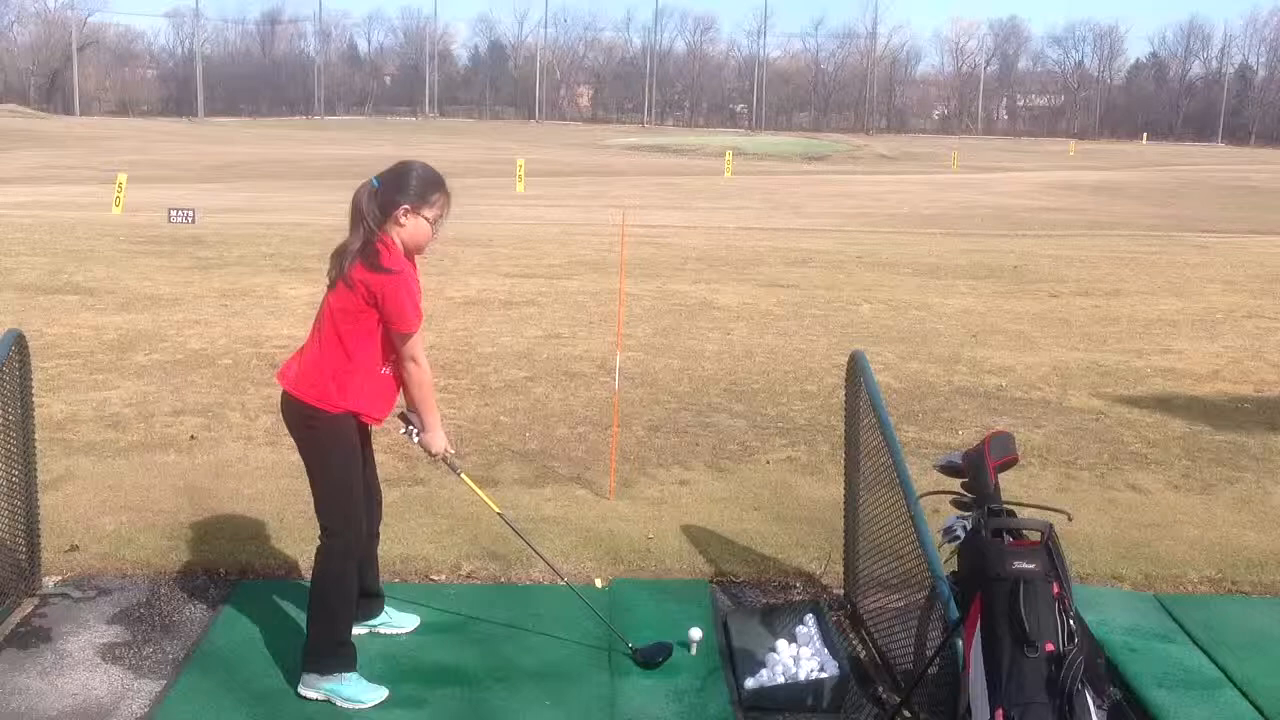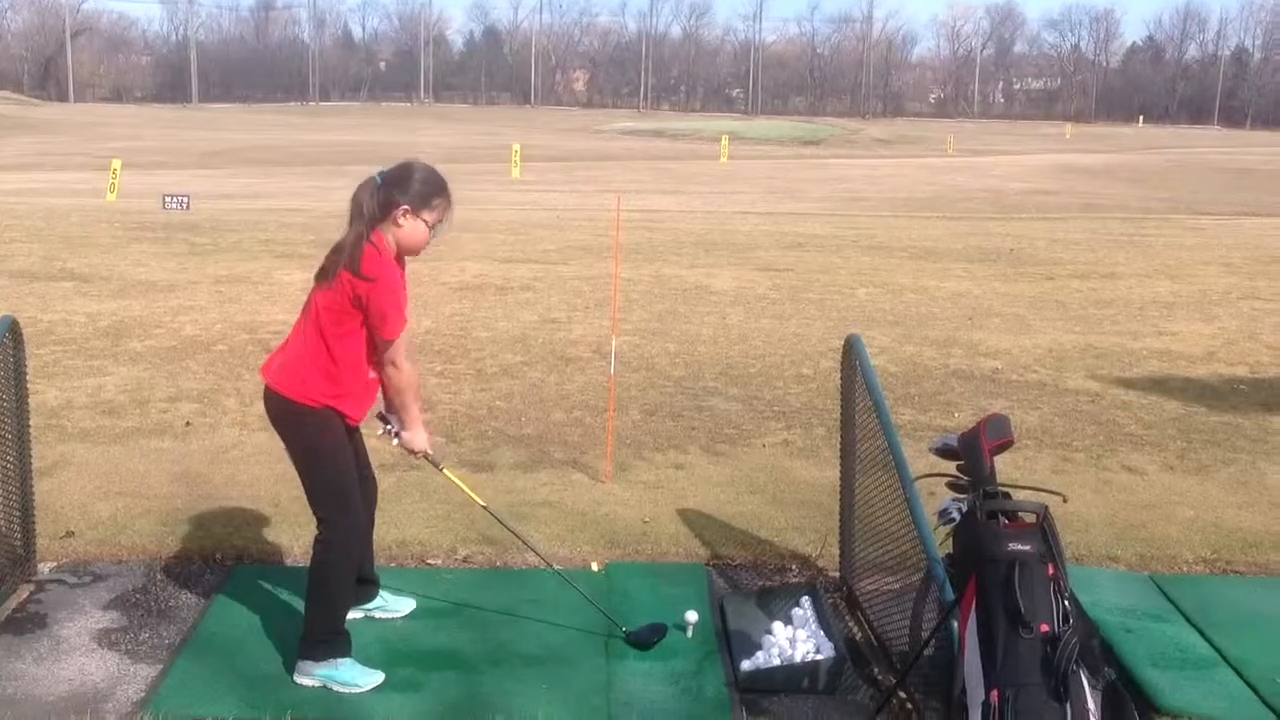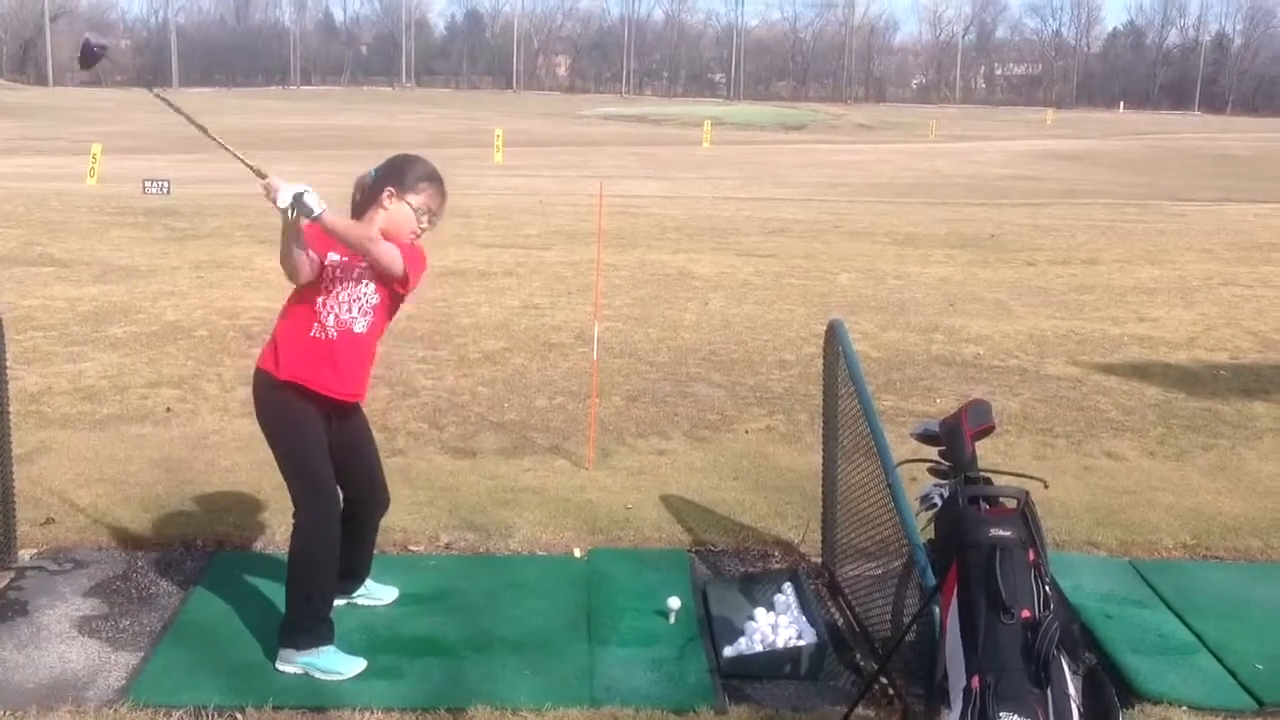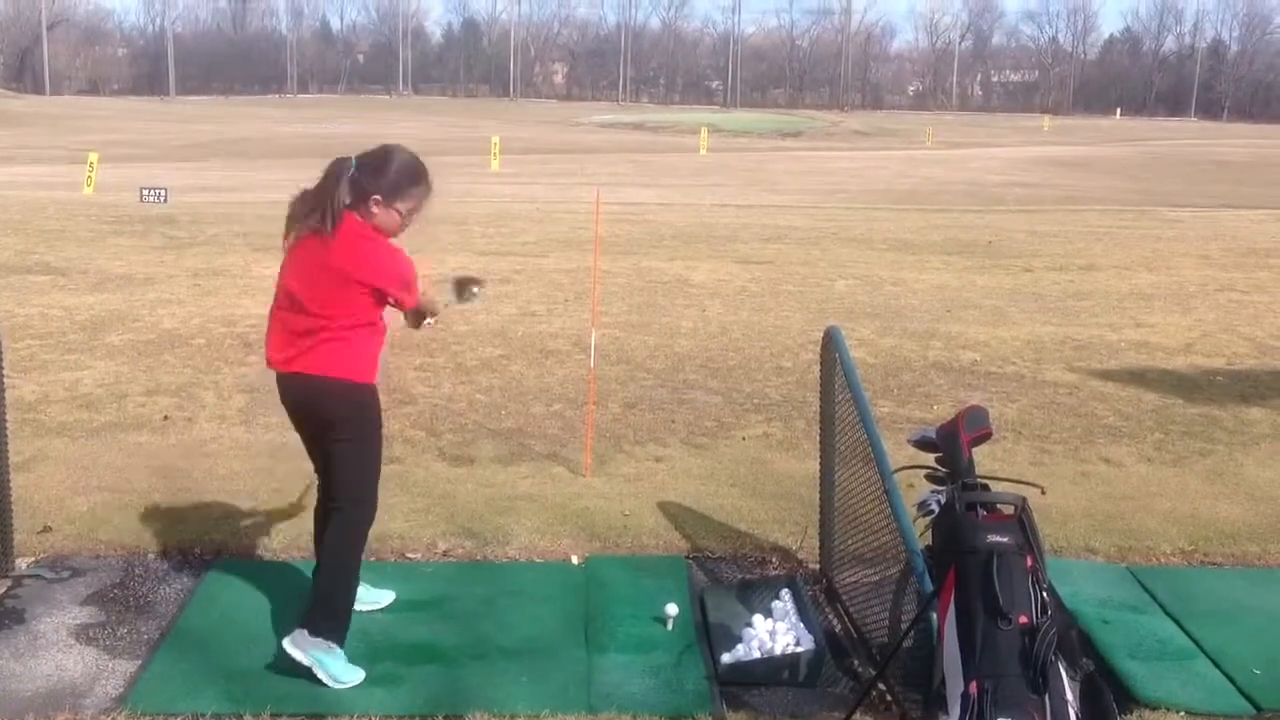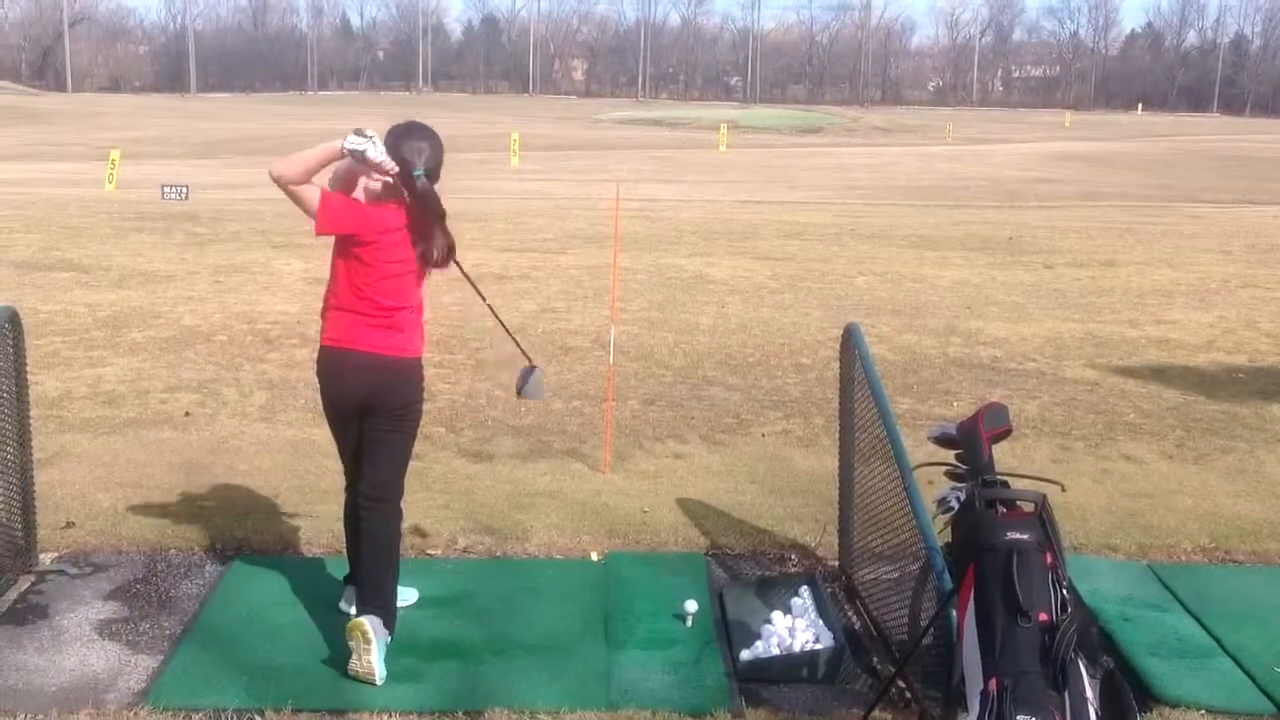
dt=0.7s
person 1, frame 1
left shoulder: (372, 254)
right shoulder: (392, 269)
left elbow: (390, 352)
right elbow: (413, 358)
left wrist: (418, 415)
right wrist: (432, 427)
left hip: (338, 404)
right hip: (323, 408)
left knee: (365, 509)
right knee: (343, 529)
left ankle: (363, 609)
right ankle: (324, 668)
person 1, frame 2
left shoulder: (373, 252)
right shoulder: (378, 271)
left elbow: (380, 354)
right elbow: (395, 362)
left wrist: (397, 414)
right wrist: (413, 425)
left hip: (323, 395)
right hip: (304, 402)
left knee: (361, 493)
right knee: (341, 518)
left ankle: (360, 593)
right ankle: (319, 656)
person 1, frame 3
left shoulder: (410, 259)
right shoulder: (322, 237)
left elbow: (370, 247)
right elbow: (300, 272)
left wrist: (317, 210)
right wrist: (292, 216)
left hip: (340, 398)
right hip: (284, 389)
left knee: (370, 496)
right knee: (319, 507)
left ankle: (346, 581)
right ankle: (302, 643)
person 1, frame 4
left shoulder: (312, 226)
right shoulder: (382, 256)
right elbow: (419, 306)
left wrist: (409, 304)
right wrist: (428, 308)
left hip: (294, 378)
right hip: (342, 386)
left knee: (338, 487)
right knee: (355, 504)
left ankle: (338, 586)
right ankle: (318, 633)
person 1, frame 5
left shoulder: (361, 216)
right shoulder: (425, 221)
left elbow: (286, 175)
left wrist: (345, 148)
right wrist: (359, 160)
left hip: (340, 365)
right hip: (397, 374)
left knee: (360, 484)
right knee: (382, 494)
left ankle: (364, 586)
right ankle: (373, 616)
